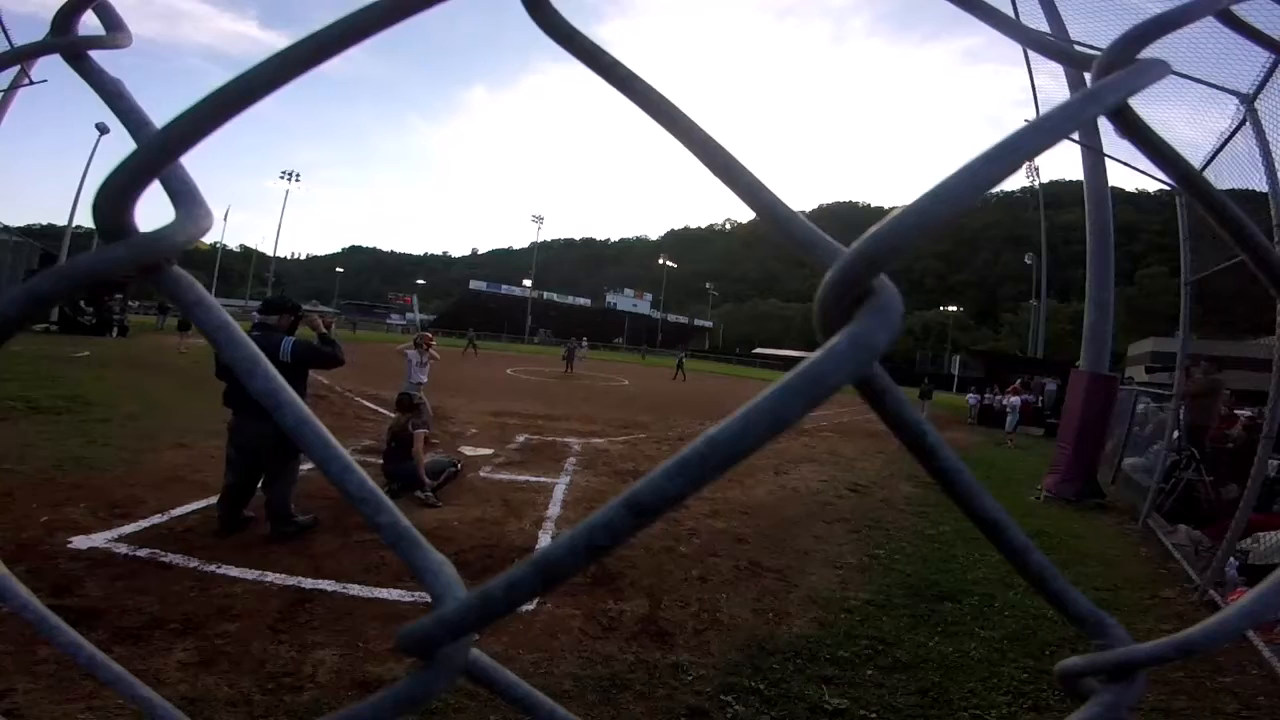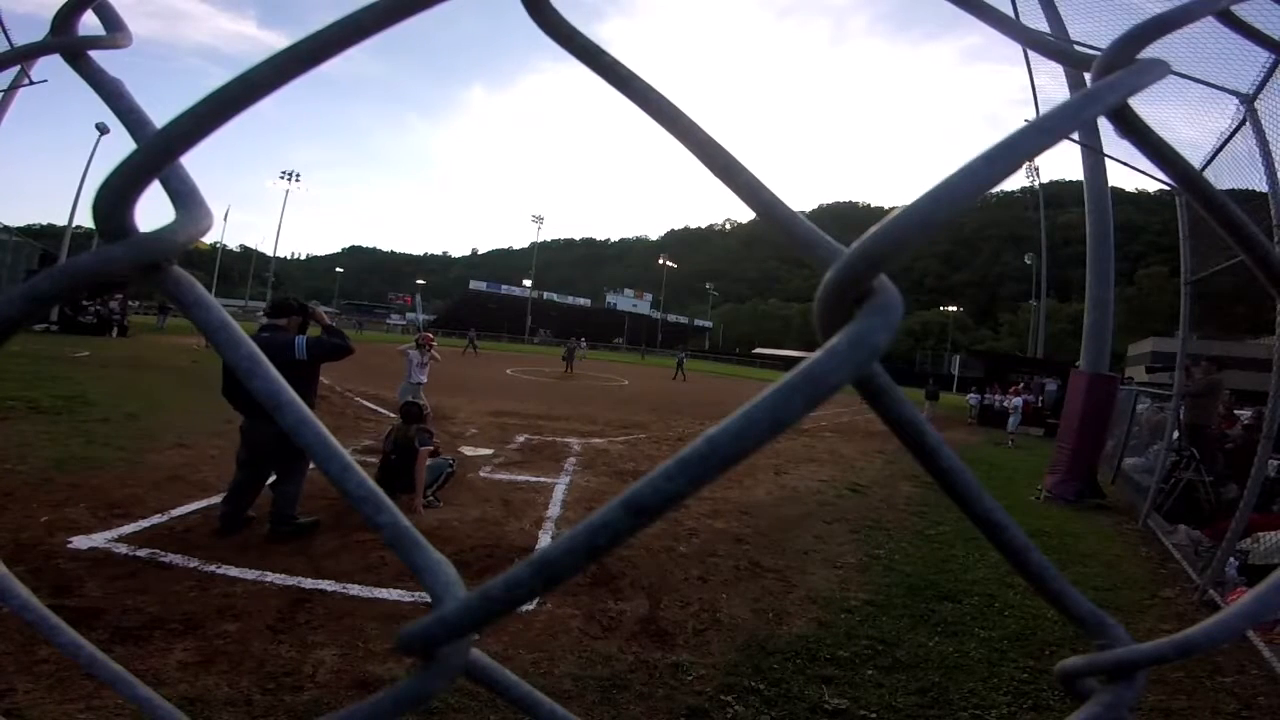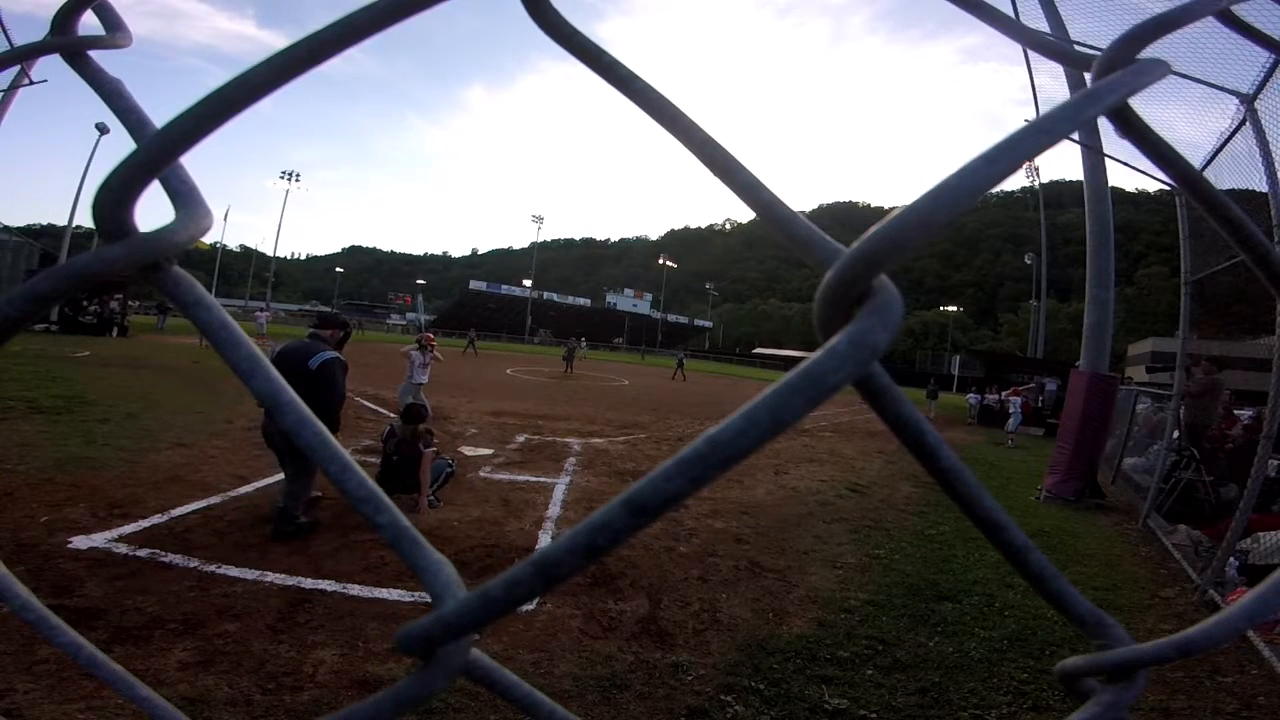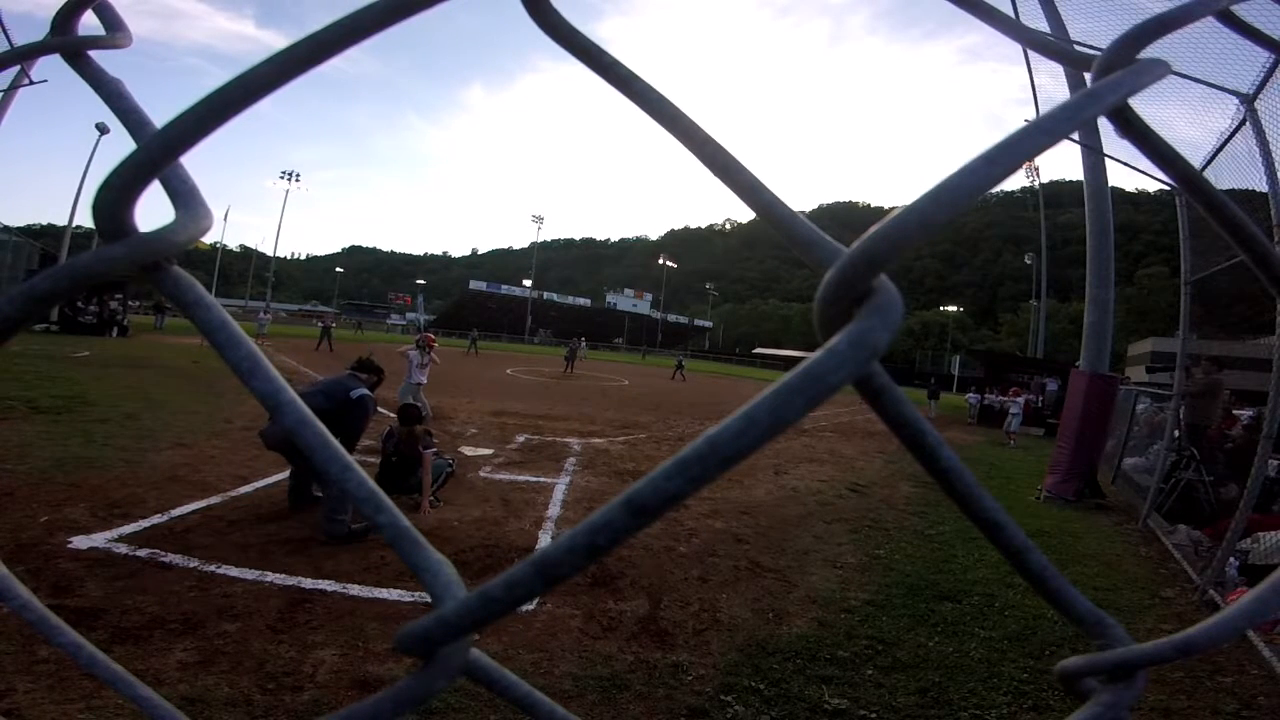
dt=1s
person 1, frame 1
right shoulder: (290, 347)
left elbow: (223, 373)
right elbow: (335, 358)
right wrist: (322, 331)
left hip: (242, 422)
right hip: (277, 427)
left knee: (238, 475)
right knee: (280, 478)
left ankle: (228, 519)
right ankle: (283, 523)
person 1, frame 2
right shoulder: (301, 345)
left elbow: (229, 389)
right elbow: (344, 347)
right wrist: (327, 324)
left hip: (253, 425)
left knee: (247, 474)
right knee: (290, 476)
left ankle: (230, 518)
right ankle: (283, 523)
person 1, frame 3
left shoulder: (284, 349)
right shoulder: (330, 359)
right elbow: (332, 400)
right wrist: (332, 429)
left hip: (272, 421)
left knee: (293, 467)
right knee: (303, 473)
left ankle: (299, 500)
right ankle: (286, 521)
person 1, frame 4
left shoulder: (327, 382)
right shoulder: (363, 397)
right elbow: (350, 436)
left hip: (274, 429)
left knee: (305, 459)
left ankle: (300, 497)
right ankle: (338, 529)
